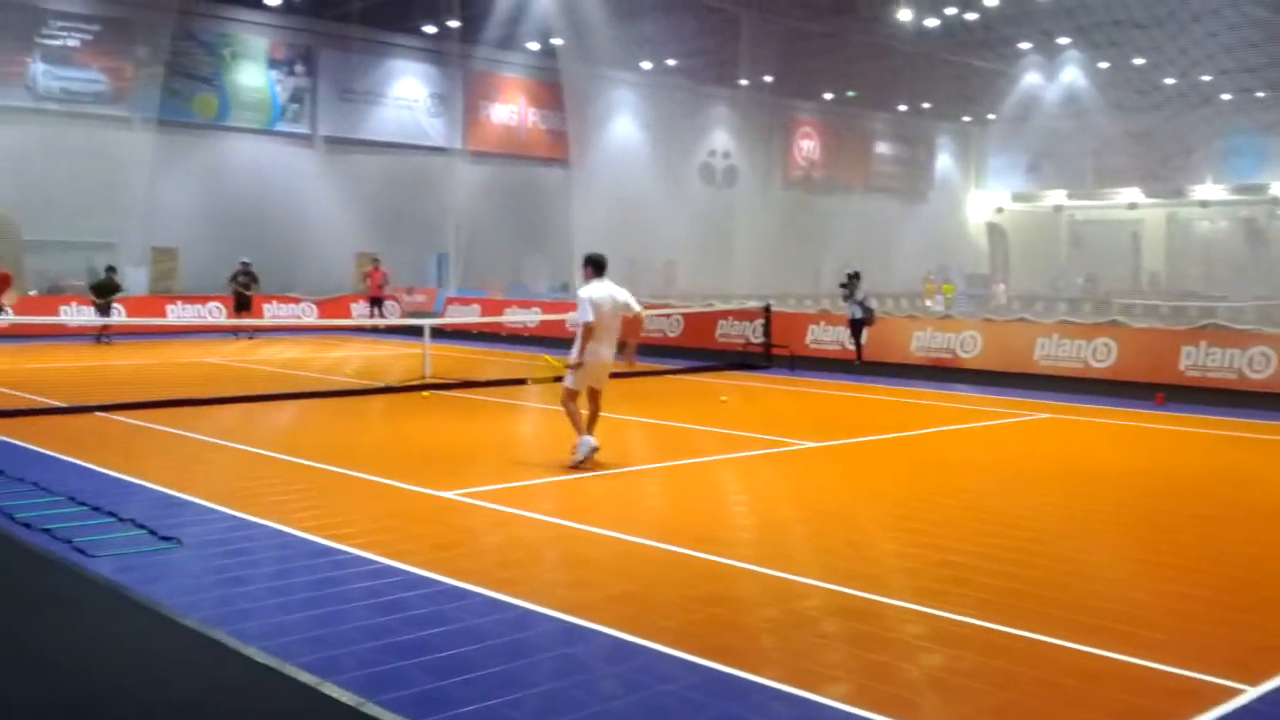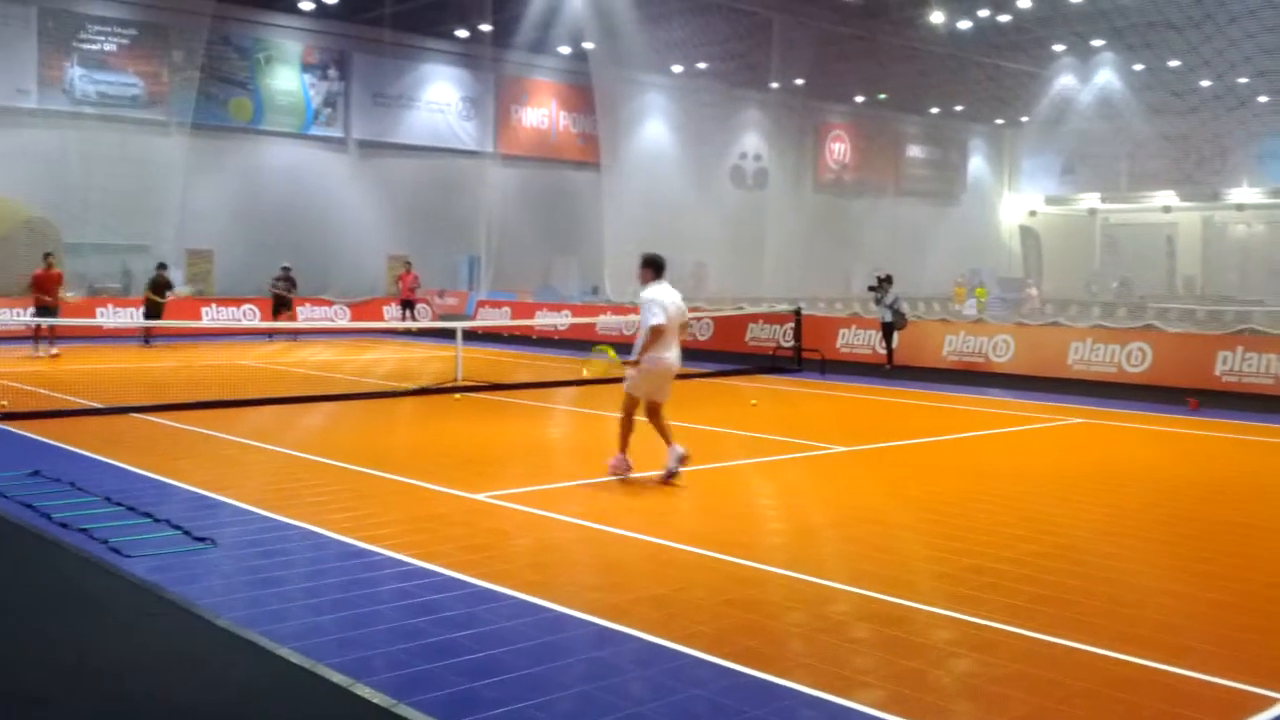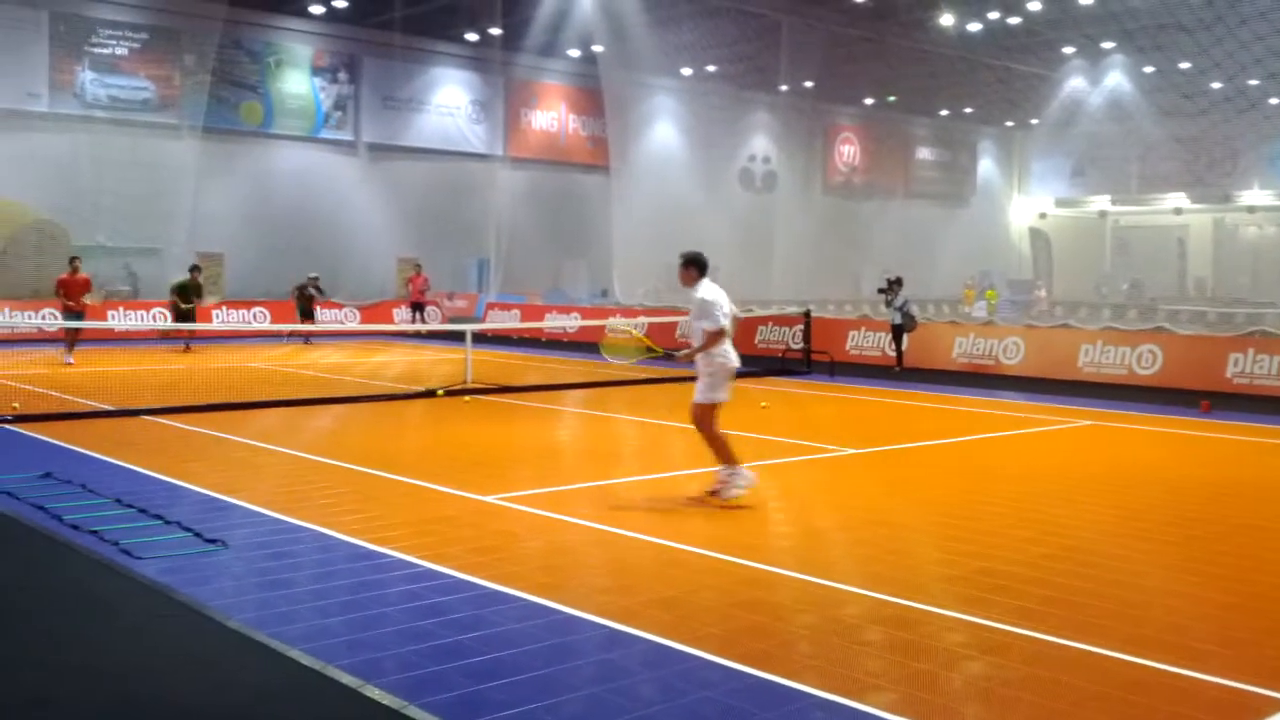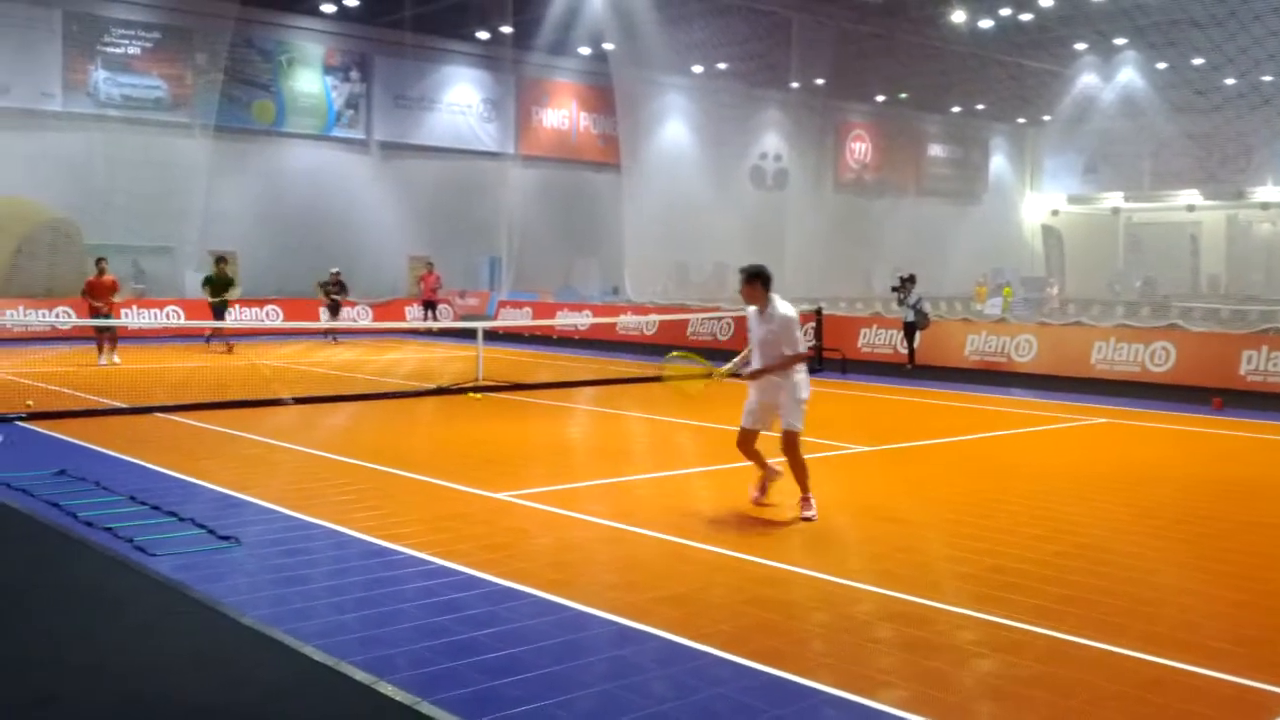
dt=0.3s
person 1, frame 1
left shoulder: (585, 293)
right shoulder: (620, 293)
left elbow: (588, 326)
right elbow: (637, 318)
left wrist: (579, 357)
right wrist: (631, 349)
left hip: (586, 355)
right hip: (607, 355)
left knee: (568, 399)
right knee: (594, 395)
left ankle: (585, 441)
right ankle: (587, 439)
person 1, frame 2
left shoulder: (649, 295)
right shoulder: (674, 294)
left elbow: (658, 328)
right elbow: (683, 325)
left wrist: (639, 355)
left hip: (649, 361)
right hip: (671, 362)
left knee: (628, 409)
right knee: (654, 412)
left ankle: (622, 459)
right ankle: (674, 450)
person 1, frame 3
left shoulder: (704, 296)
right shoulder: (710, 292)
left elbow: (721, 332)
right elbow: (733, 318)
left wrist: (693, 351)
left hip: (716, 363)
right hip: (713, 363)
left knee: (703, 420)
right knee: (701, 421)
left ankle: (738, 472)
right ankle: (728, 473)
person 1, frame 4
left shoulder: (786, 315)
right shoulder: (753, 313)
left elbow: (800, 355)
left wrist: (762, 371)
right wrist: (737, 362)
left hip: (789, 389)
right hip: (761, 390)
left knee: (790, 447)
right knee: (744, 443)
left ankle: (806, 498)
right ankle: (767, 472)
